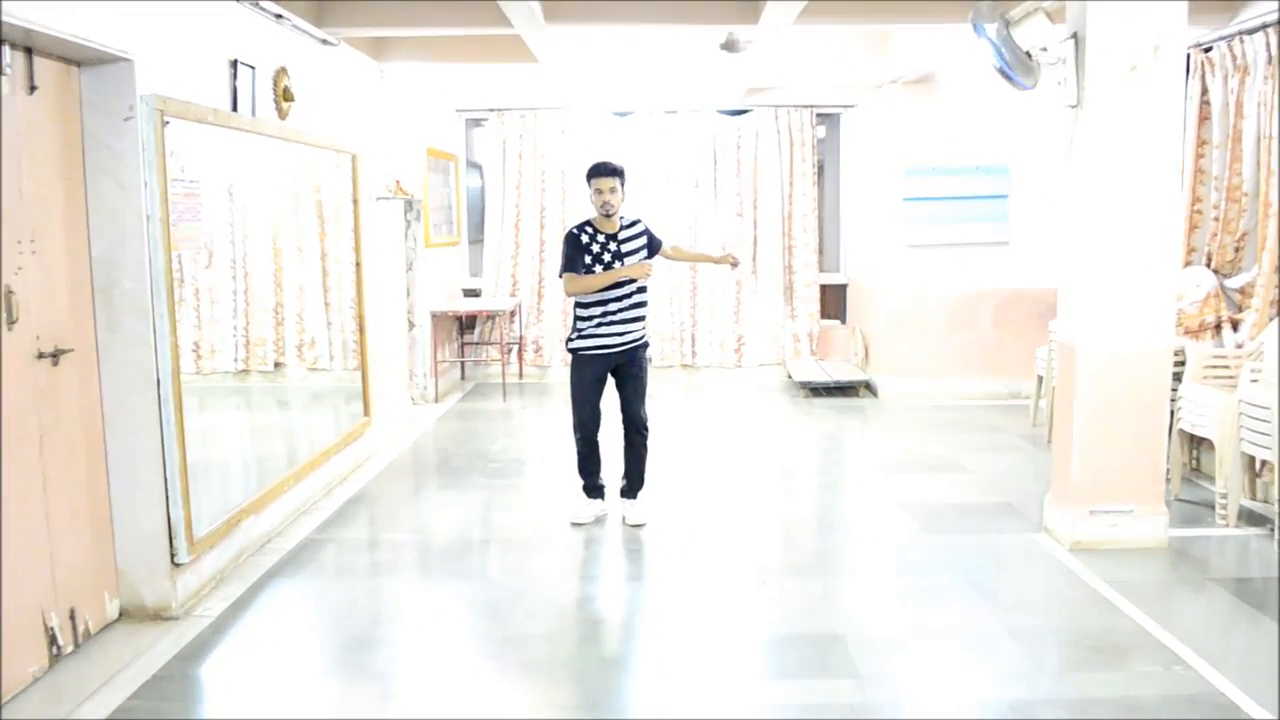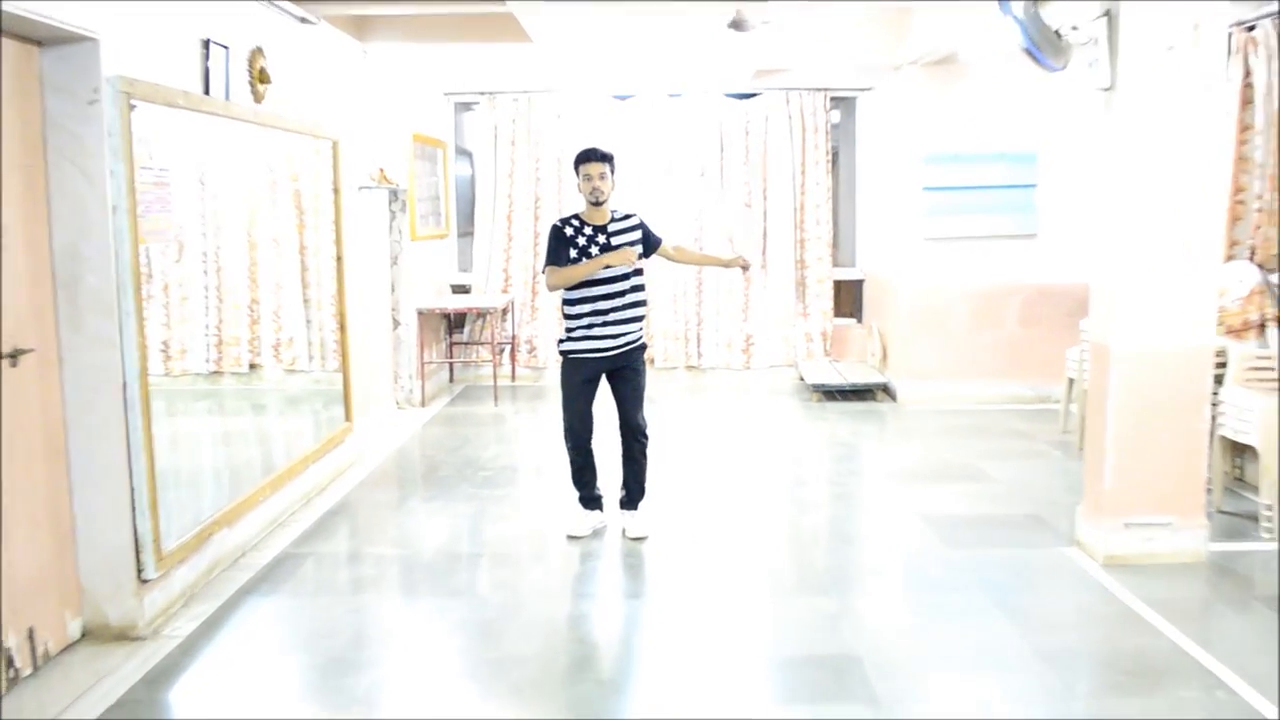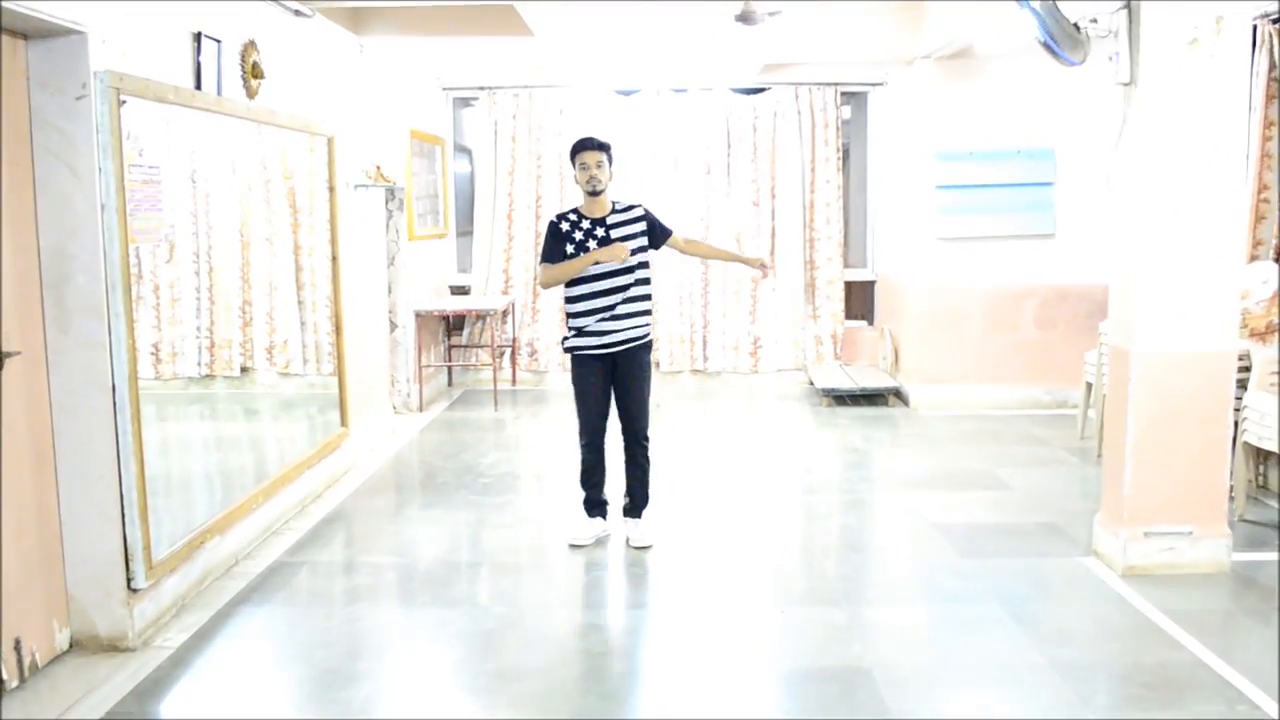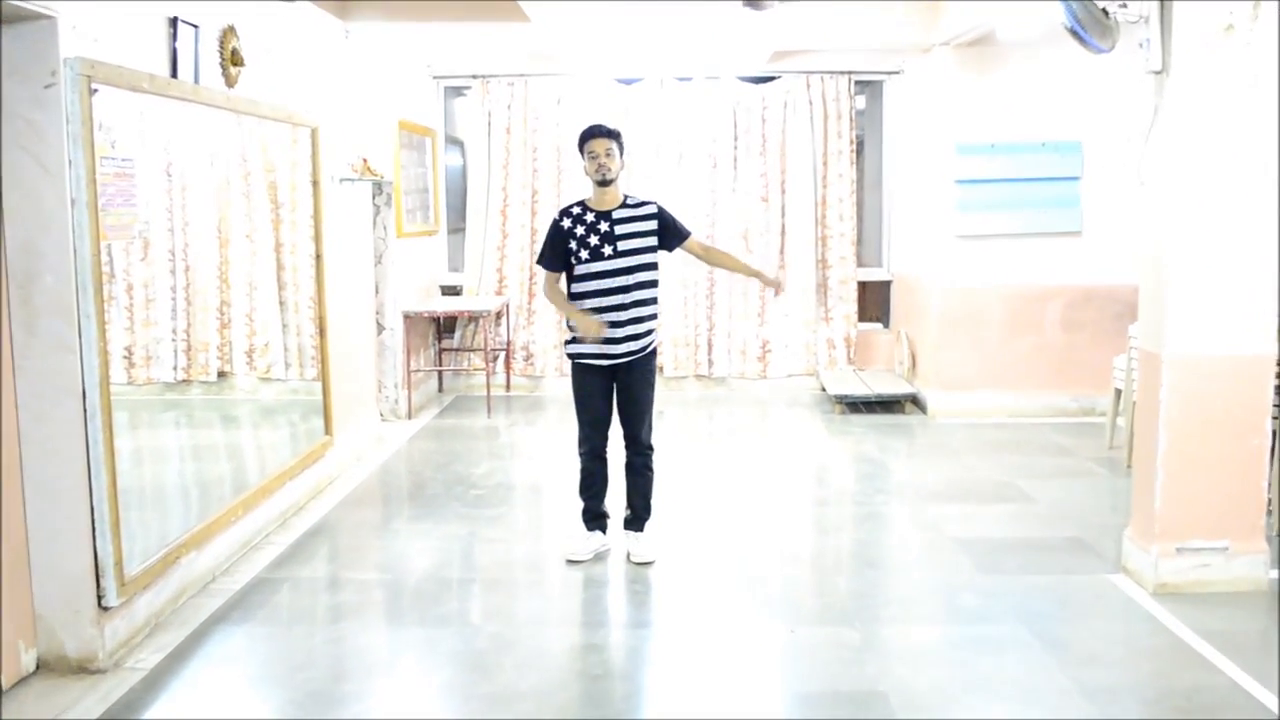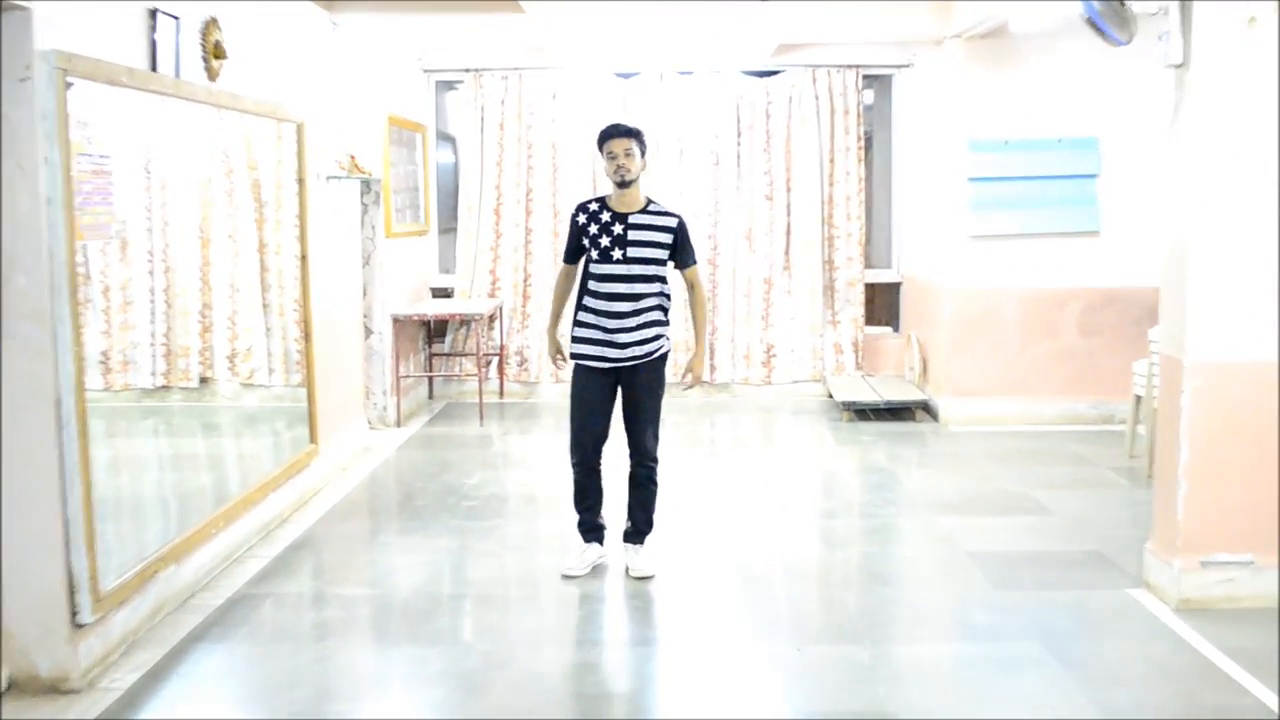
dt=0.5s
person 1, frame 1
left shoulder: (637, 229)
right shoulder: (577, 237)
left elbow: (668, 250)
right elbow: (571, 286)
left wrist: (715, 258)
right wrist: (624, 271)
left hip: (632, 347)
right hip: (589, 350)
left knee: (636, 422)
right knee: (585, 425)
left ankle: (631, 497)
right ankle: (593, 496)
person 1, frame 2
left shoulder: (632, 224)
right shoulder: (563, 230)
left elbow: (671, 251)
right elbow: (553, 280)
left wrist: (724, 261)
right wrist: (606, 259)
left hip: (627, 348)
right hip: (581, 351)
left knee: (634, 429)
right knee: (576, 432)
left ankle: (631, 508)
right ankle: (590, 508)
person 1, frame 3
left shoulder: (636, 216)
right shoulder: (562, 225)
left elbow: (685, 244)
right elbow: (545, 278)
left wrist: (744, 259)
right wrist: (599, 255)
left hip: (633, 344)
right hip: (587, 349)
left knee: (636, 432)
right knee: (591, 434)
left ankle: (635, 516)
right ankle: (595, 515)
person 1, frame 4
left shoulder: (650, 213)
right shoulder: (567, 221)
left elbow: (702, 250)
right elbow: (550, 283)
left wrist: (758, 274)
right wrist: (574, 315)
left hip: (638, 350)
right hip: (588, 352)
left knee: (639, 443)
right knee: (591, 445)
left ankle: (636, 530)
right ankle: (594, 529)
person 1, frame 5
left shoulder: (669, 223)
right shoulder: (585, 216)
left elbow: (695, 286)
right elbow: (567, 273)
left wrist: (700, 350)
right wrist: (552, 331)
left hip: (647, 356)
right hip: (591, 354)
left knee: (644, 452)
right knee: (584, 449)
left ankle: (636, 543)
right ankle: (591, 540)
